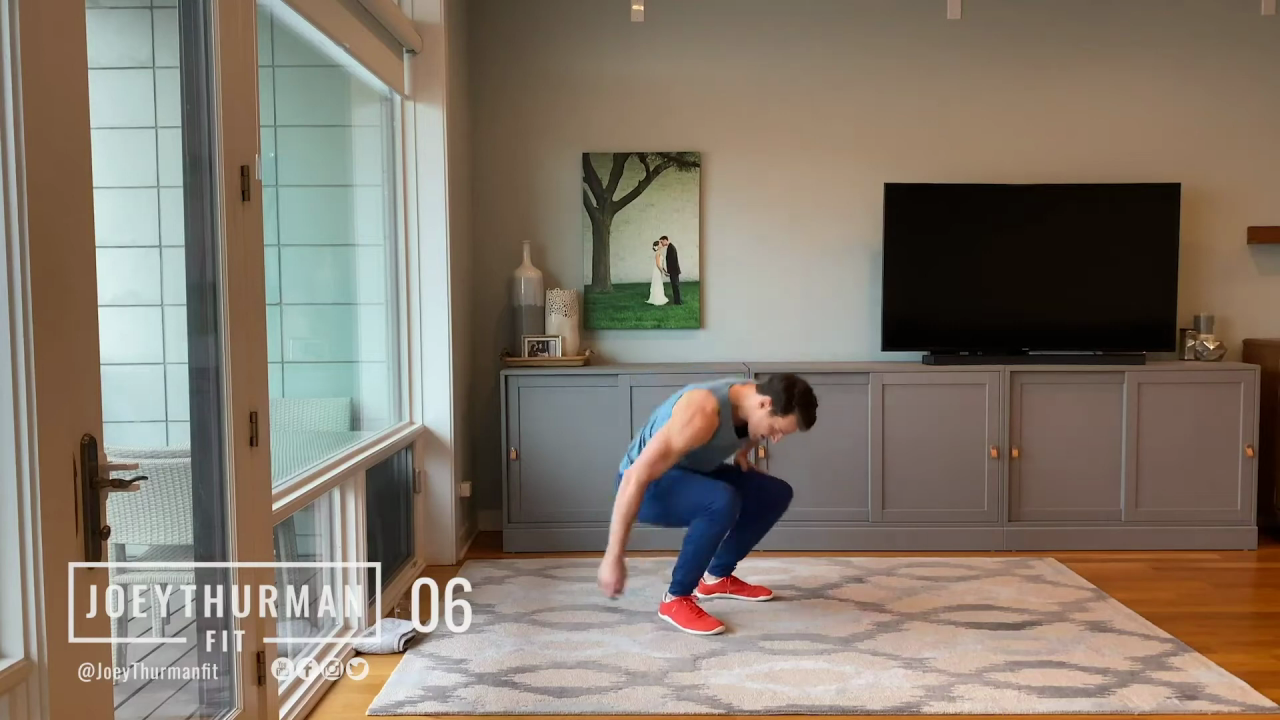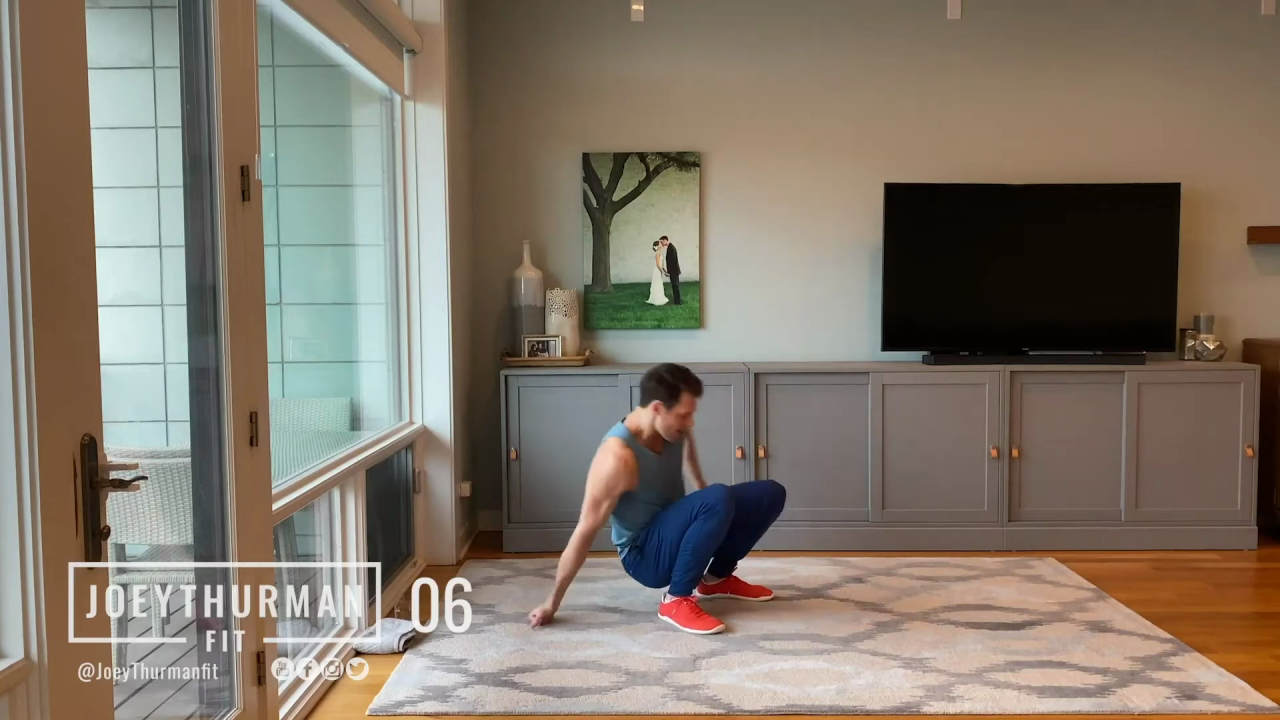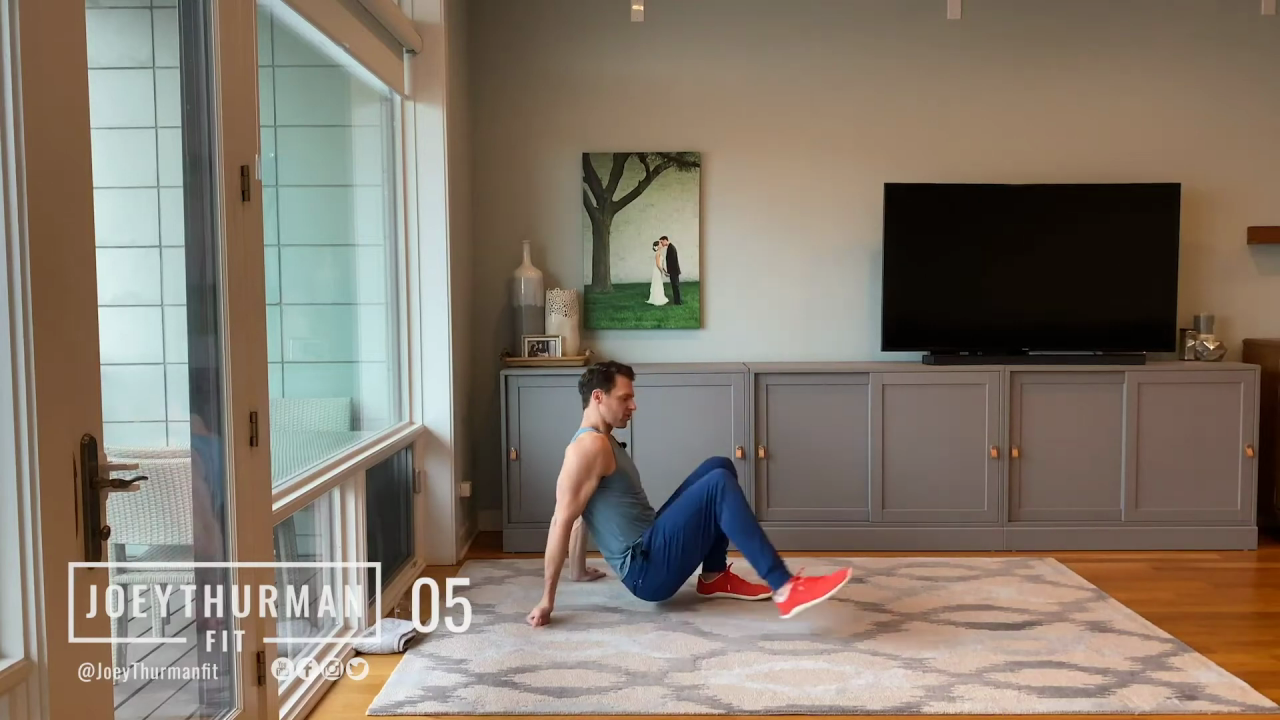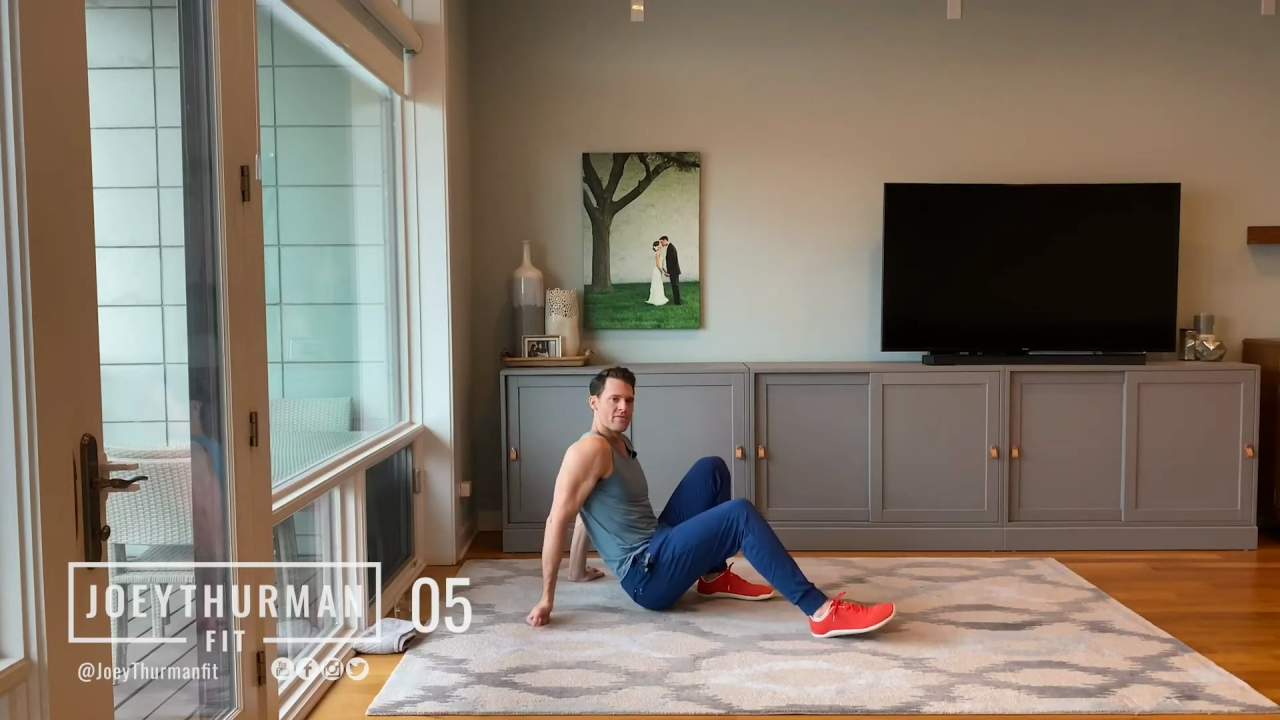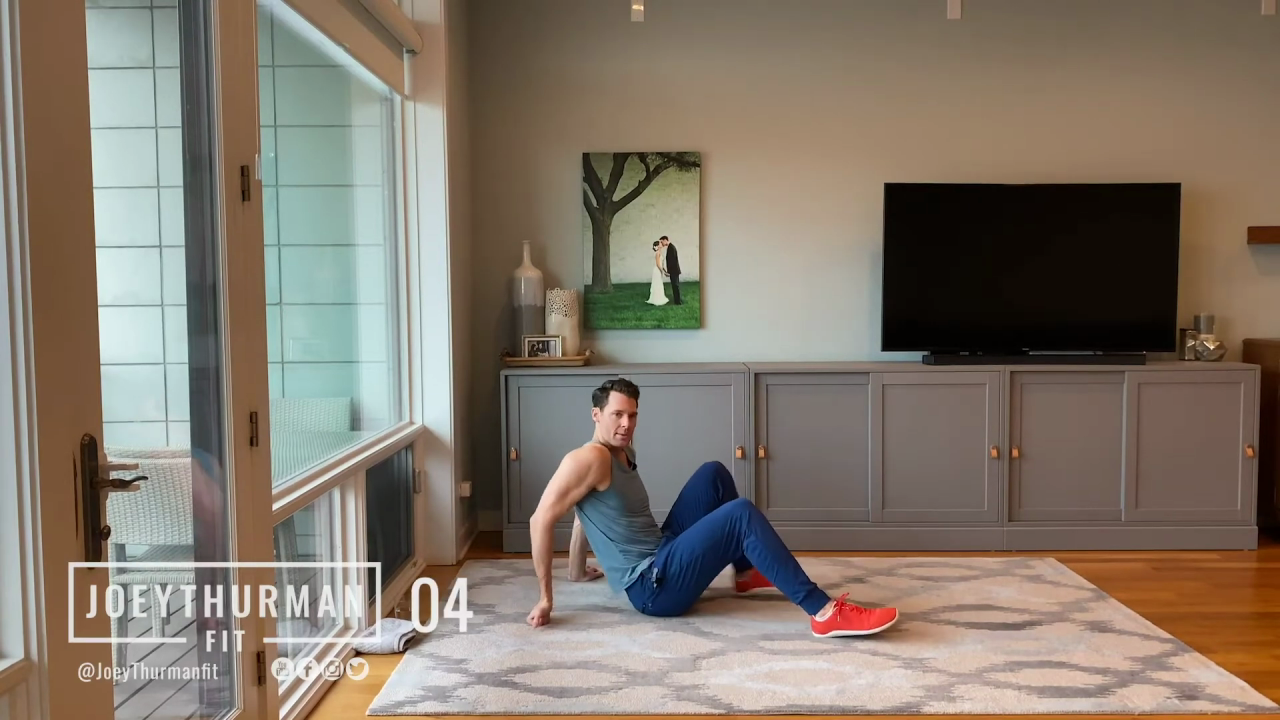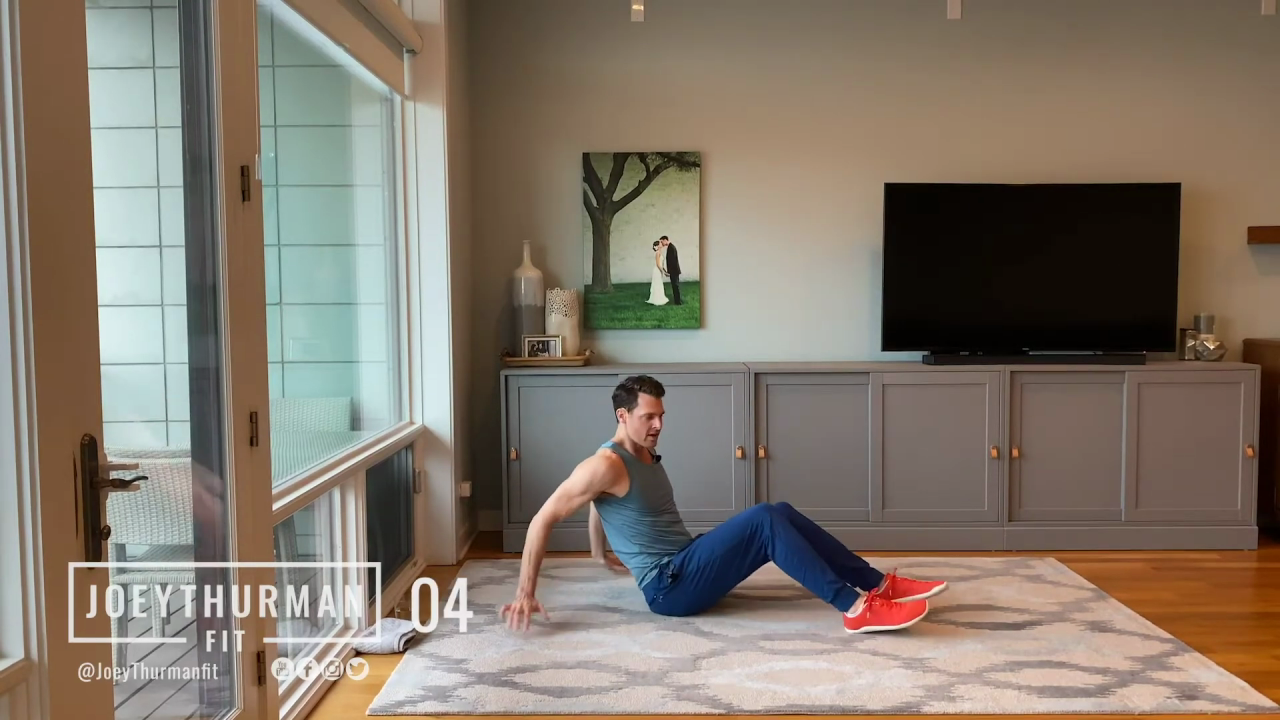
dt=0.5s
person 1, frame 1
left shoulder: (755, 396)
right shoulder: (704, 412)
right elbow: (635, 477)
left wrist: (740, 454)
right wrist: (614, 558)
right hip: (654, 491)
left knee: (778, 494)
right knee: (721, 502)
left ankle: (715, 576)
right ankle: (675, 599)
person 1, frame 2
left shoulder: (668, 423)
right shoulder: (618, 456)
right elbow: (584, 531)
left wrist: (700, 484)
right wrist: (551, 604)
left hip: (678, 531)
right hip: (644, 555)
left knee: (772, 494)
right knee: (719, 499)
left ankle: (716, 578)
right ankle: (676, 598)
person 1, frame 3
left shoulder: (602, 440)
right shoulder: (589, 447)
left elbow: (582, 515)
right elbow: (562, 520)
left wrist: (579, 569)
right wrist: (547, 600)
left hip: (651, 545)
right hip: (646, 568)
left knee: (719, 468)
right knee: (721, 481)
left ankle: (714, 577)
right ankle: (787, 590)
person 1, frame 4
left shoulder: (621, 444)
right shoulder: (589, 450)
left elbow: (588, 513)
right elbow: (558, 519)
left wrist: (578, 570)
right wrist: (547, 598)
left hip: (658, 547)
right hip: (647, 576)
left knee: (712, 469)
right knee: (741, 514)
left ankle: (714, 577)
right ankle: (822, 612)
person 1, frame 5
left shoulder: (623, 452)
right shoulder: (589, 459)
left elbow: (585, 515)
right elbow: (541, 520)
left wrist: (578, 569)
right wrist: (546, 597)
left hip: (663, 555)
right hip: (652, 589)
left knee: (712, 473)
right knee: (741, 514)
left ankle: (748, 572)
right ankle: (824, 613)
person 1, frame 6
left shoulder: (645, 454)
right shoulder: (606, 465)
right elbow: (543, 519)
left wrist: (603, 555)
right wrist: (525, 592)
left hip: (686, 560)
right hip: (669, 587)
left knee: (782, 513)
right knee: (764, 519)
left ankle: (881, 585)
right ankle: (856, 608)
